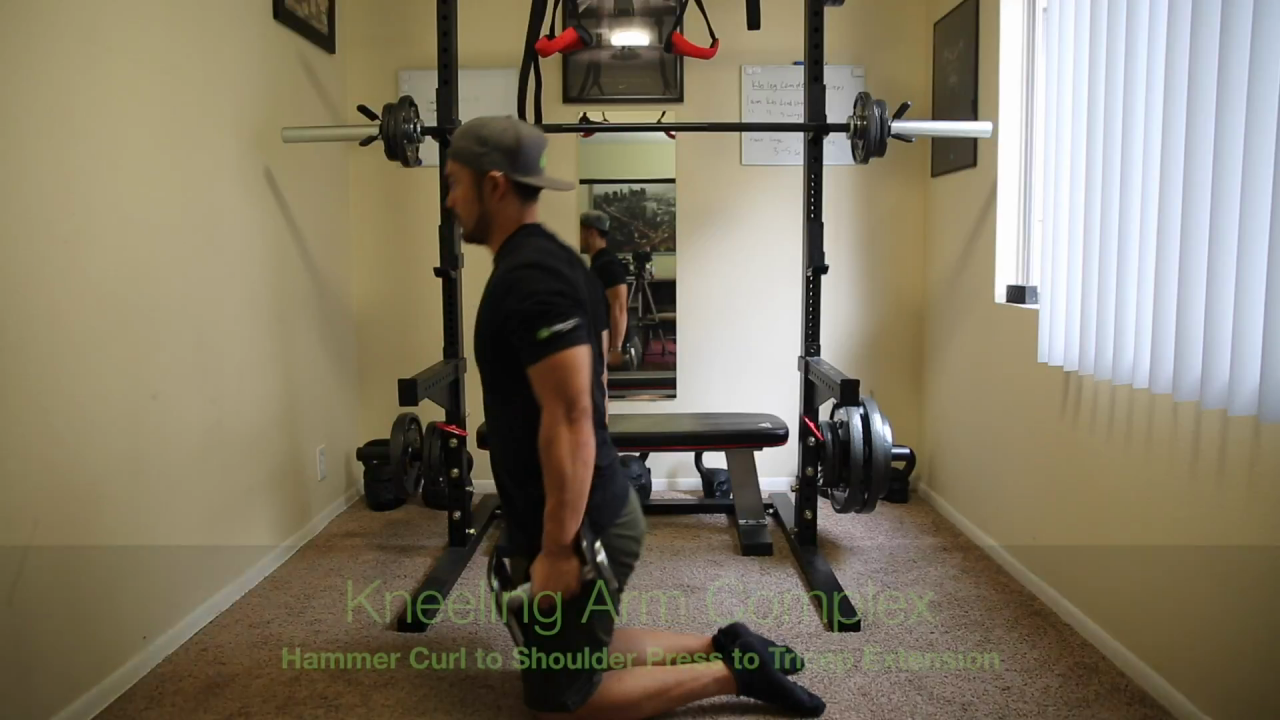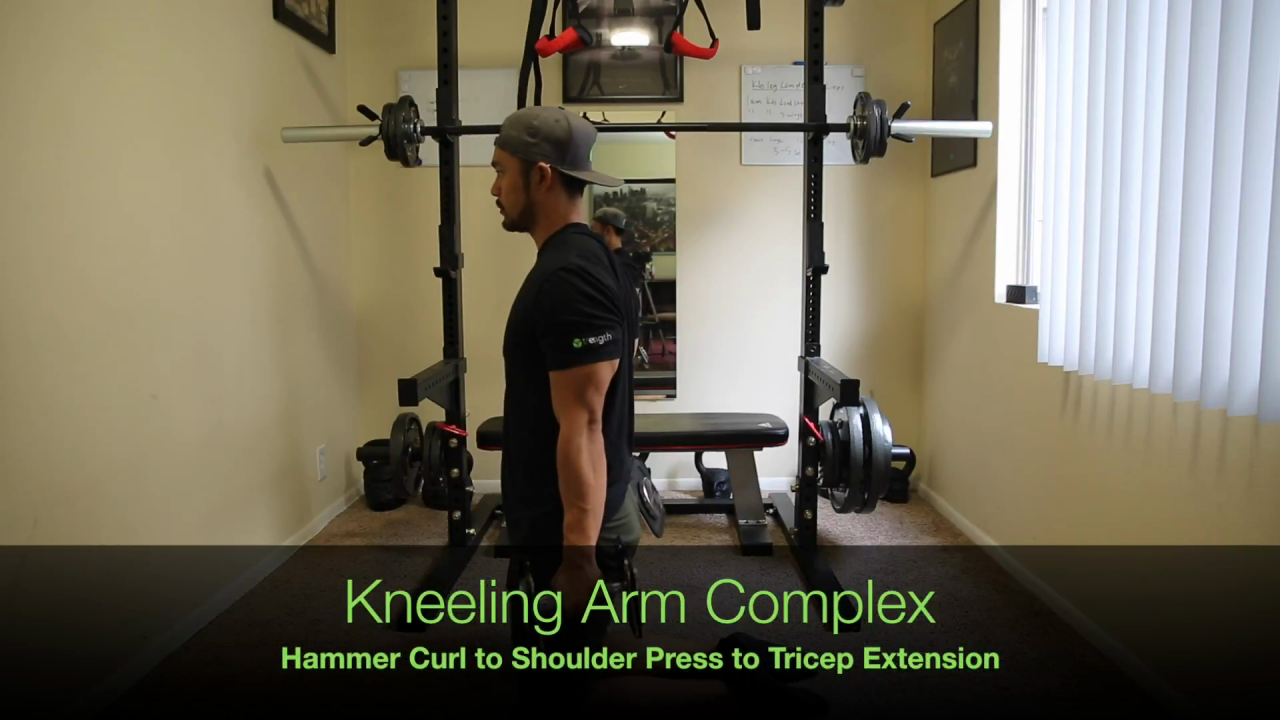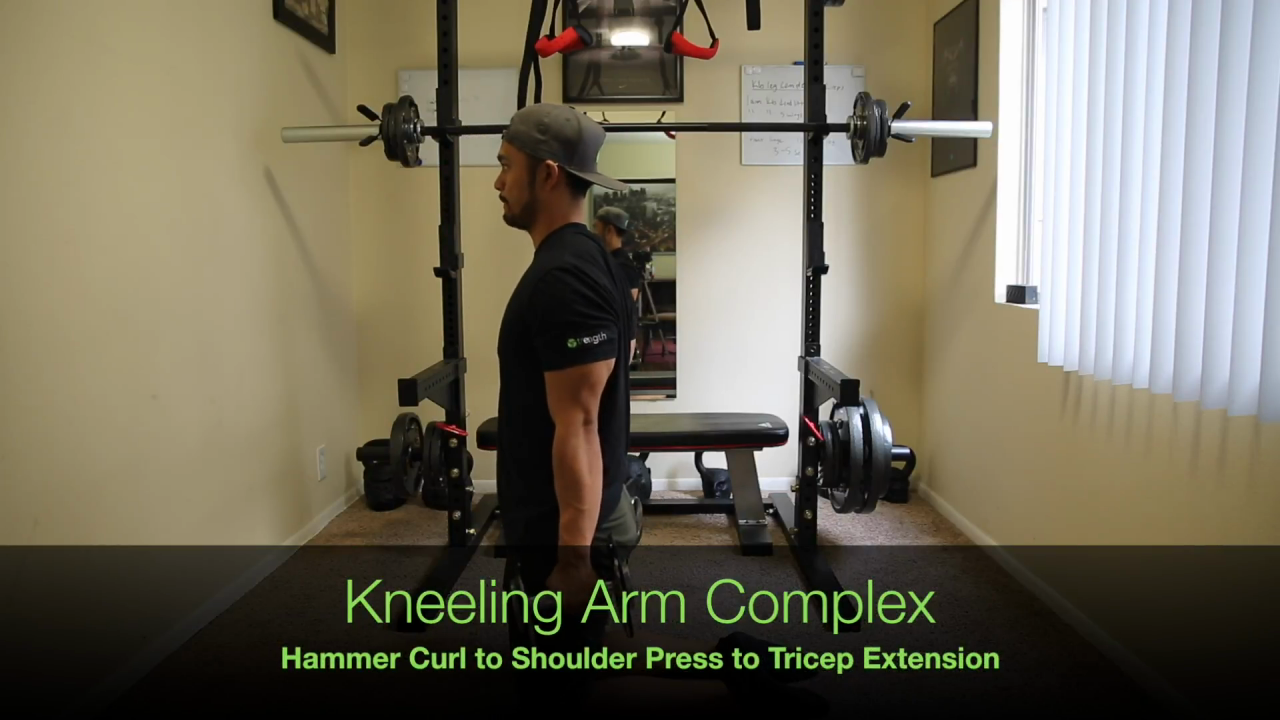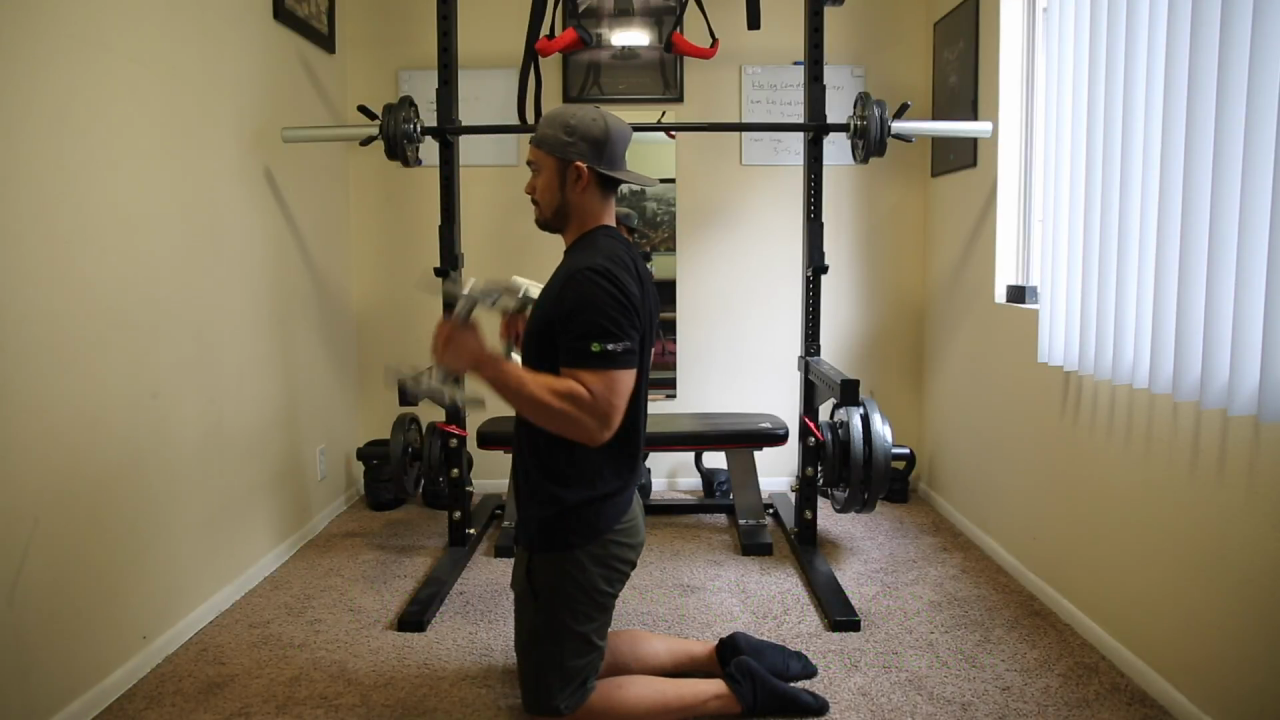
dt=1s
person 1, frame 1
left shoulder: (530, 275)
right shoulder: (532, 264)
left elbow: (568, 419)
left wrist: (556, 551)
left hip: (587, 526)
right hip: (589, 513)
right knee: (574, 652)
left ankle: (733, 671)
right ankle: (723, 648)
person 1, frame 2
left shoulder: (568, 279)
right shoulder: (576, 261)
left elbow: (581, 426)
left wrist: (578, 558)
left hip: (575, 528)
right hip: (562, 520)
right knee: (587, 652)
right ankle: (727, 658)
person 1, frame 3
left shoulder: (563, 279)
right shoulder: (577, 261)
left elbow: (577, 426)
left wrist: (573, 557)
left hip: (564, 529)
right hip: (564, 520)
right knee: (583, 652)
right ankle: (726, 656)
person 1, frame 4
left shoulder: (594, 276)
right shoulder: (604, 261)
left elbow: (595, 416)
left wrist: (485, 362)
right wrist: (534, 342)
left hip: (578, 528)
right hip: (583, 513)
right knee: (574, 653)
right ankle: (723, 654)
